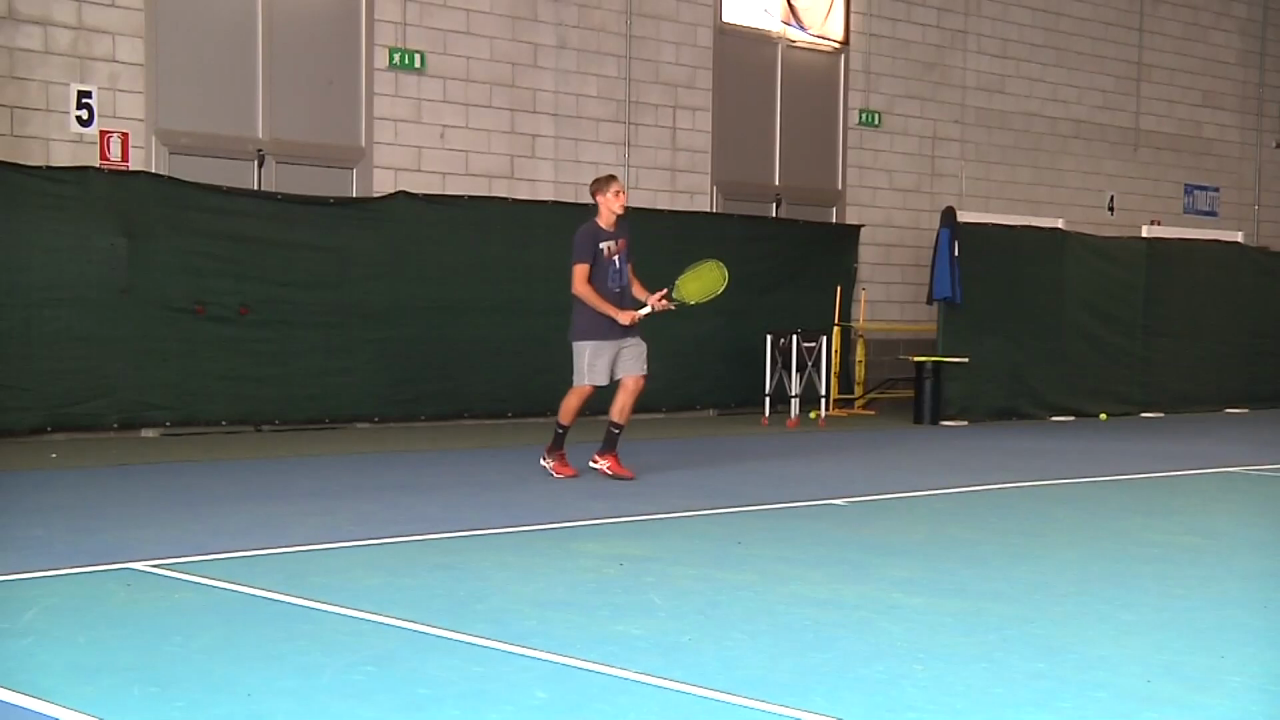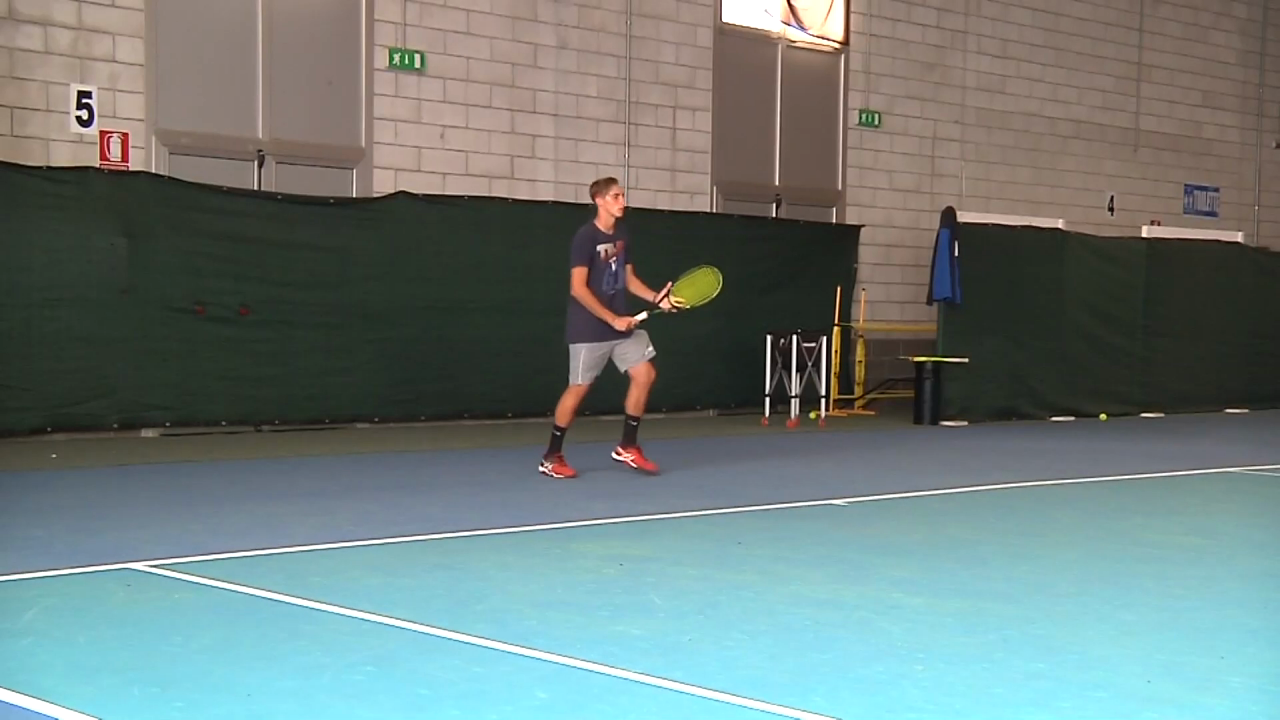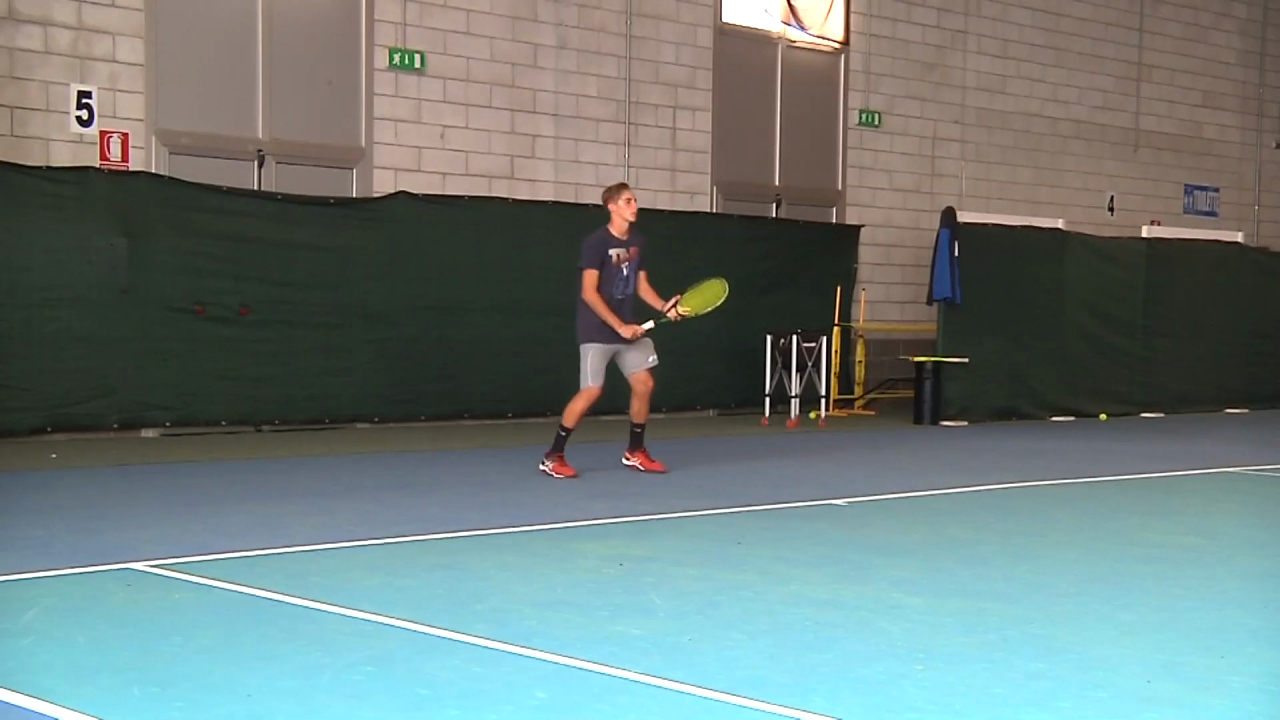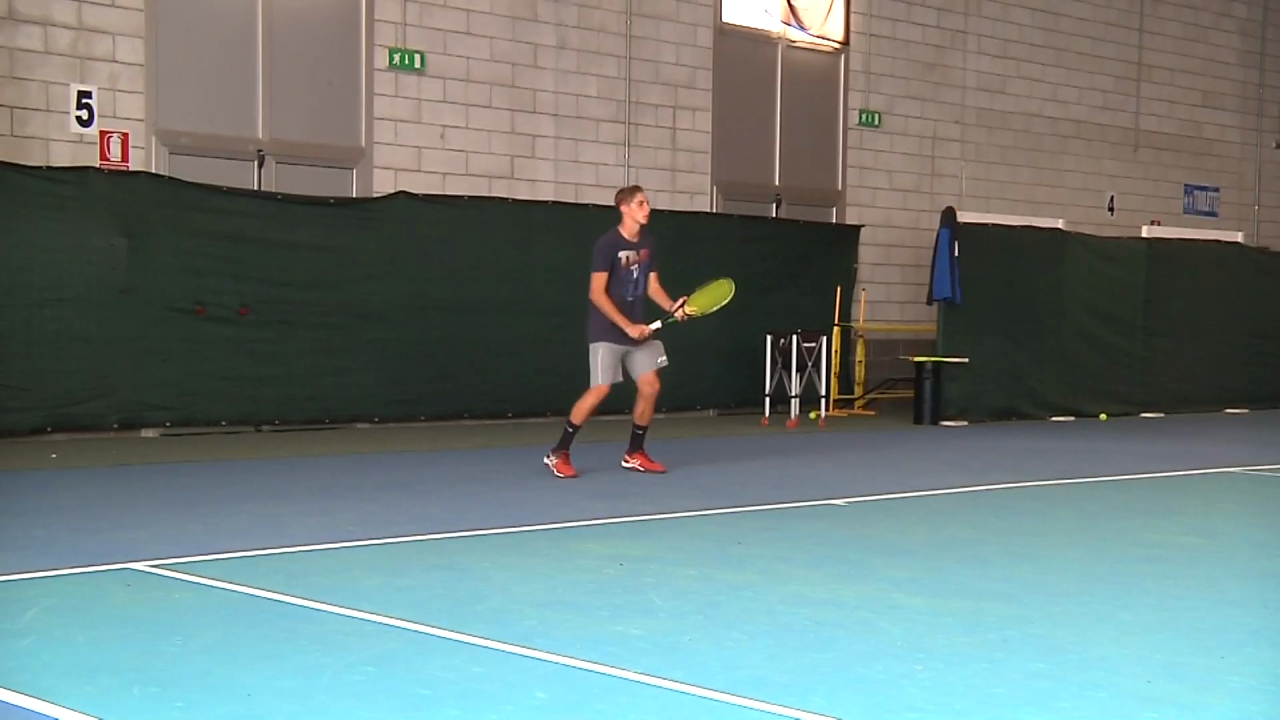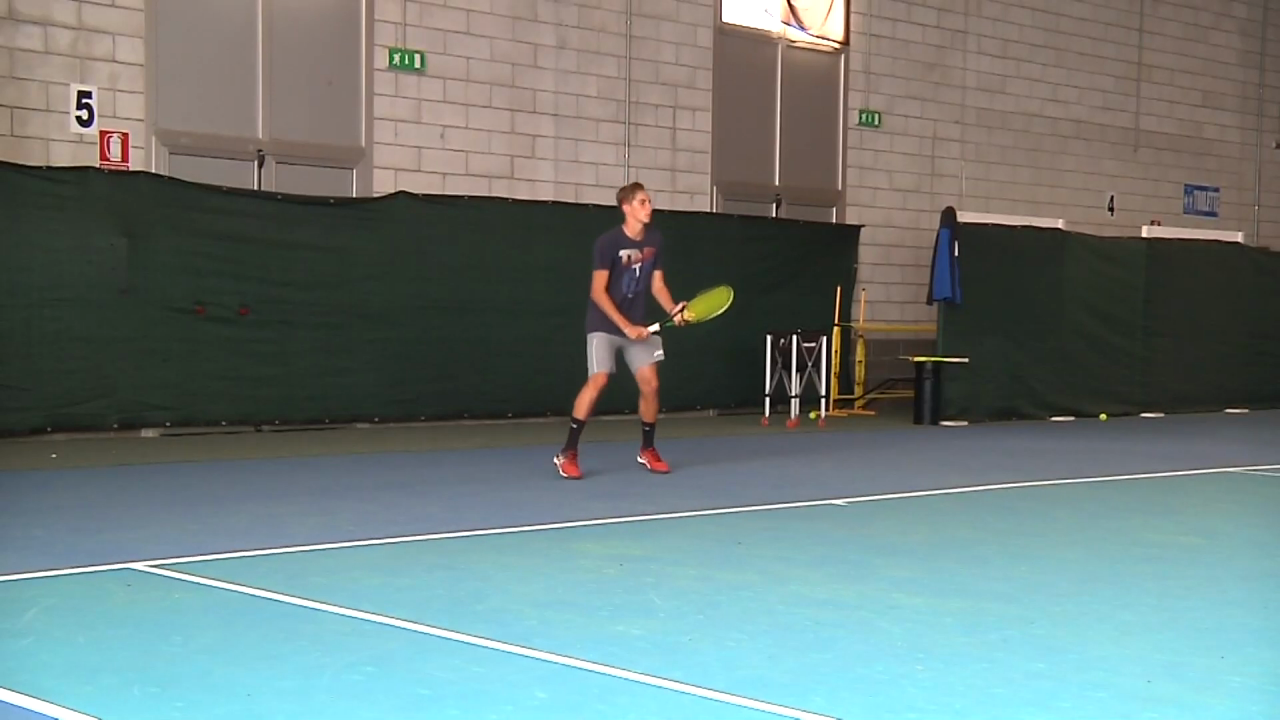
dt=0.2s
person 1, frame 1
left shoulder: (623, 232)
right shoulder: (587, 234)
right elbow: (578, 286)
left wrist: (648, 298)
right wrist: (617, 312)
left hip: (623, 328)
right hip: (593, 328)
left knee: (633, 383)
right knee: (585, 388)
left ankle: (606, 454)
right ankle: (553, 452)
person 1, frame 2
left shoulder: (622, 235)
right shoulder: (585, 237)
right elbow: (577, 289)
left wrist: (657, 298)
right wrist: (613, 319)
left hip: (620, 326)
right hip: (588, 328)
left knee: (645, 374)
right knee: (579, 388)
left ankle: (628, 446)
right ankle: (552, 457)
person 1, frame 3
left shoulder: (637, 241)
right shoulder: (596, 242)
left elbow: (641, 285)
right elbow: (588, 293)
left wrist: (665, 307)
right wrist: (619, 326)
left hip: (627, 329)
right hip: (597, 331)
left knee: (644, 384)
right knee: (592, 391)
left ankle: (635, 451)
right ankle: (553, 456)
person 1, frame 4
left shoulder: (648, 242)
right shoulder: (607, 243)
left elbow: (652, 286)
right elbow: (596, 293)
left wrist: (672, 307)
right wrist: (627, 326)
left hip: (636, 329)
right hip: (606, 330)
left knee: (650, 387)
right knee: (600, 390)
left ankle: (634, 453)
right ankle: (559, 452)
person 1, frame 5
left shoulder: (655, 240)
right shoulder: (608, 242)
left elbow: (657, 284)
right elbow: (597, 292)
left wrist: (673, 310)
right wrist: (626, 326)
left hip: (635, 327)
right hip: (605, 324)
left knee: (650, 384)
right knee: (598, 379)
left ankle: (647, 449)
right ankle: (568, 452)
